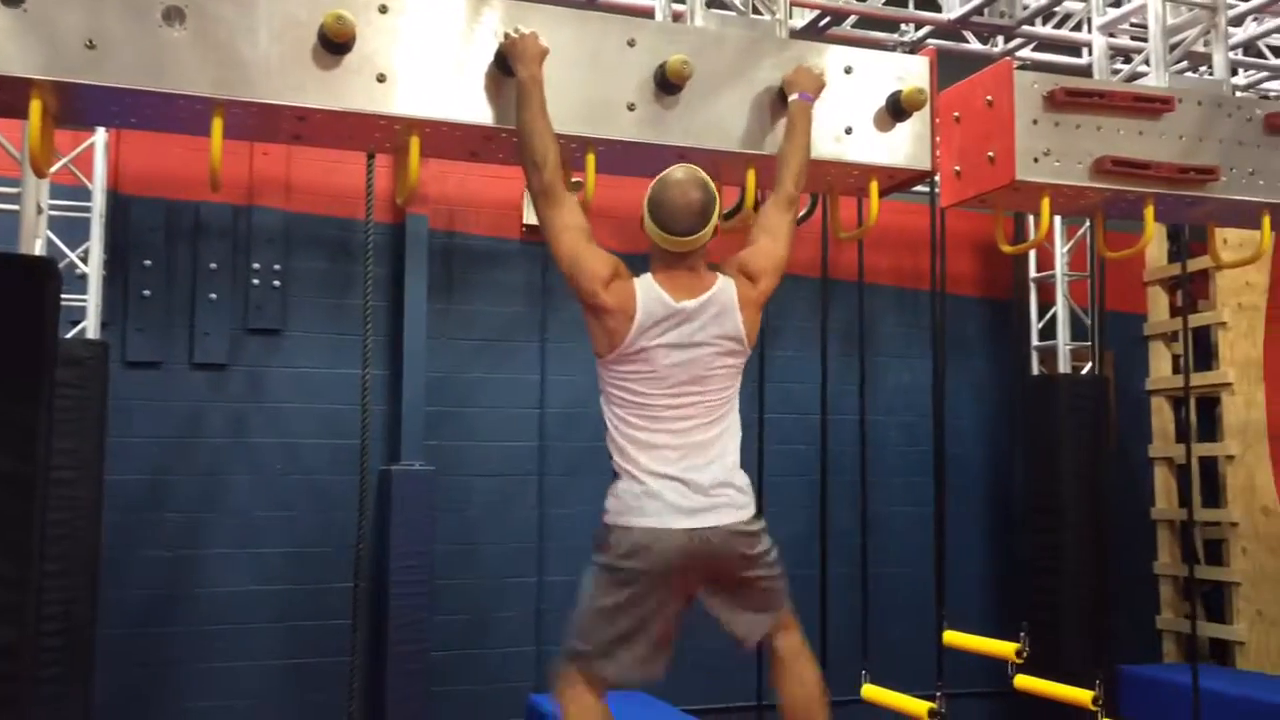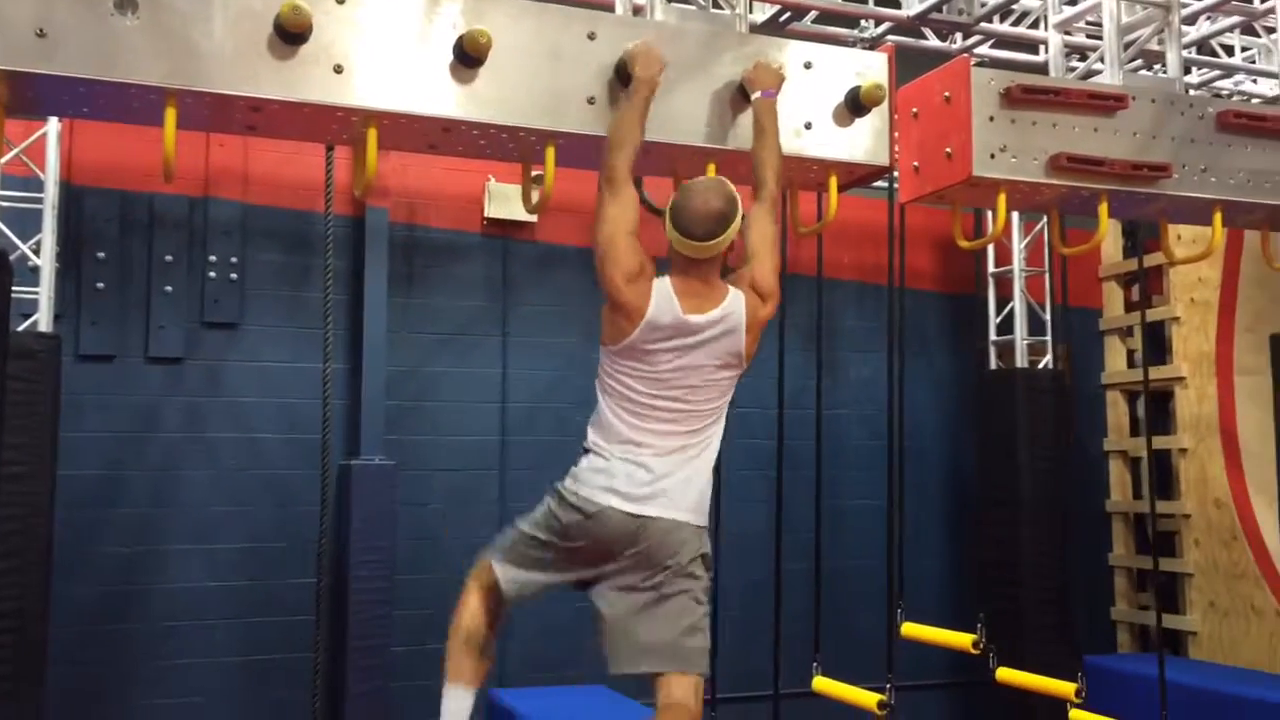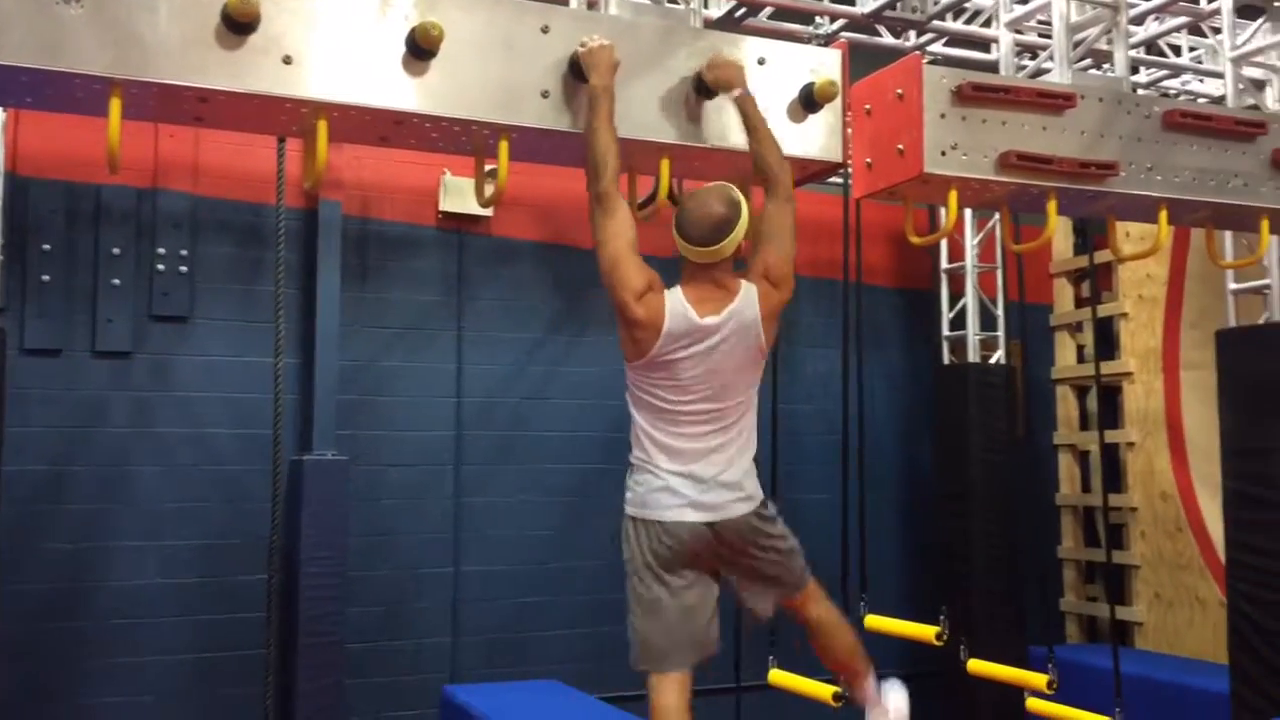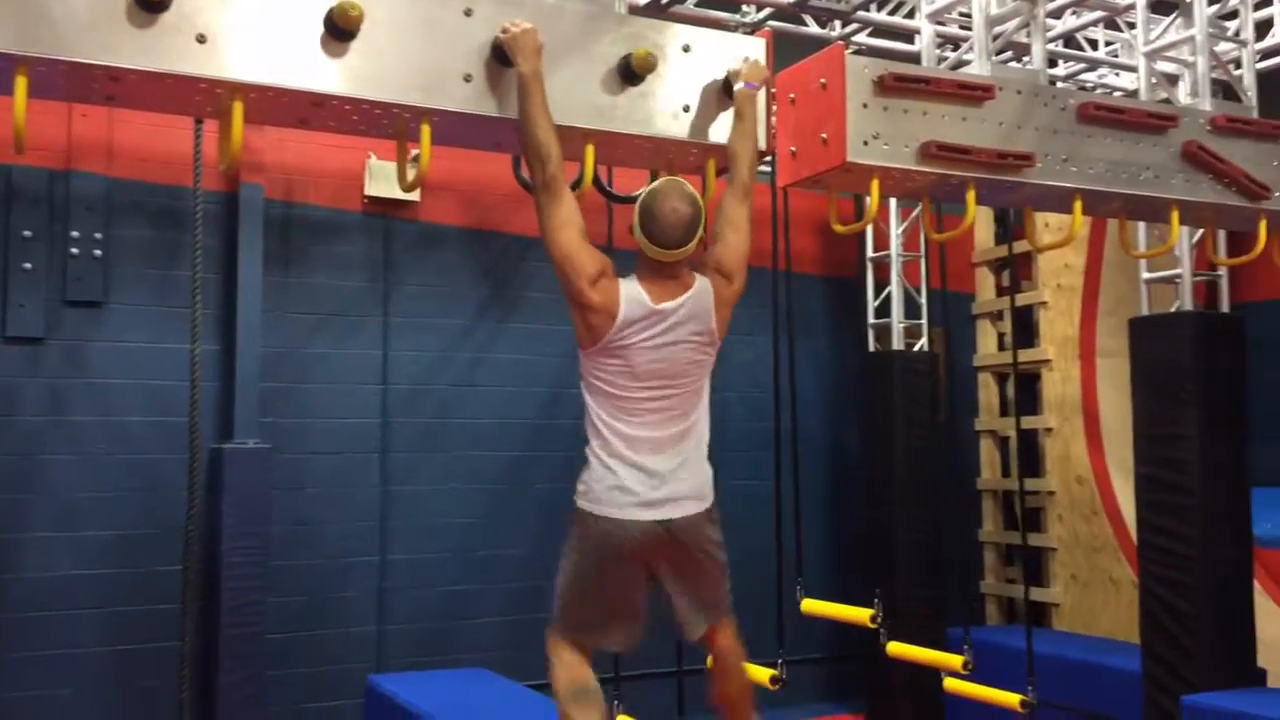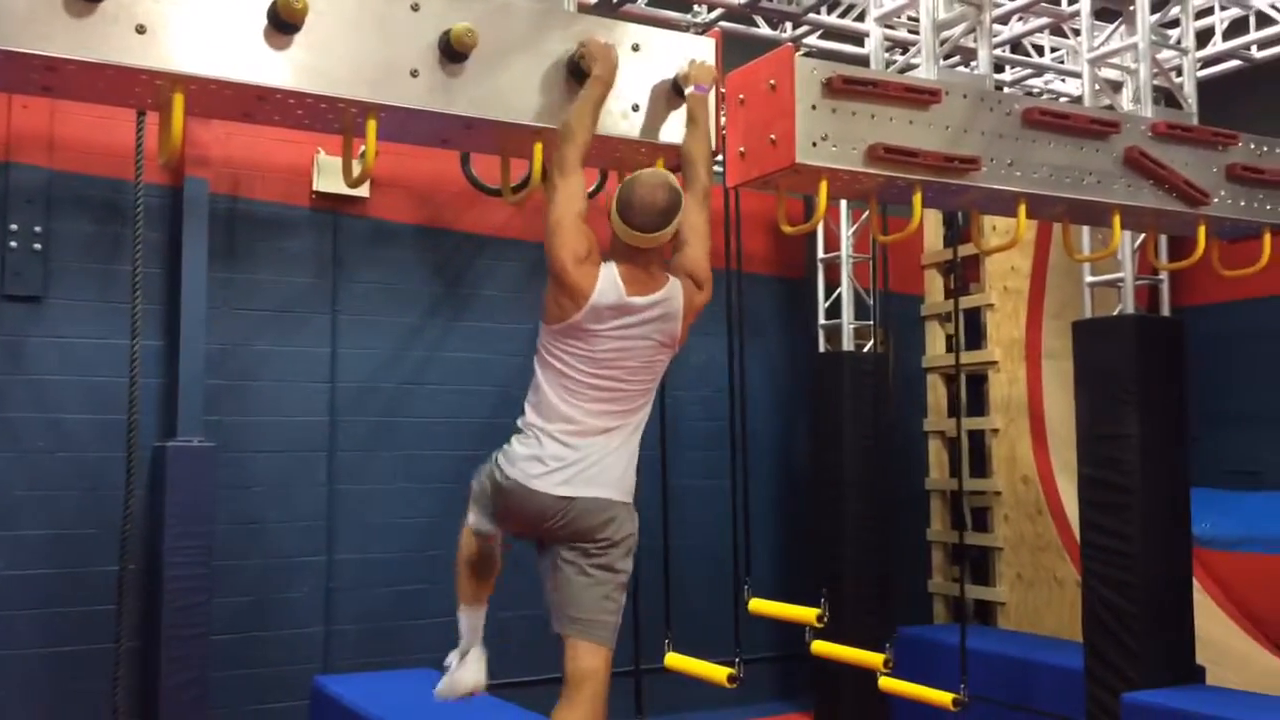
dt=0.5s
person 1, frame 1
left shoulder: (611, 299)
right shoulder: (744, 293)
left elbow: (549, 189)
right elbow: (786, 198)
left wrist: (528, 76)
right wrist: (802, 102)
left hip: (642, 532)
right hip: (730, 523)
right knee: (786, 638)
person 1, frame 2
left shoulder: (631, 297)
right shoulder: (752, 309)
left elbow: (615, 179)
right elbow: (768, 200)
left wrist: (643, 84)
right wrist: (764, 102)
left hip: (590, 506)
right hip: (675, 526)
left knee: (486, 583)
person 1, frame 3
left shoulder: (643, 309)
right shoulder: (765, 302)
left elbow: (604, 193)
right elbow: (779, 185)
left wrist: (599, 86)
right wrist: (739, 93)
left hip: (659, 521)
right hip: (738, 513)
right knee: (808, 598)
person 1, frame 4
left shoulder: (600, 299)
right shoulder: (718, 296)
left elbow: (548, 180)
right elbow: (741, 190)
left wrist: (528, 69)
right wrist: (746, 98)
left hip: (608, 514)
right hip: (689, 512)
left knee: (564, 642)
right knee: (720, 633)
person 1, frame 5
left shoulder: (576, 276)
right shoulder: (687, 297)
left elbow: (566, 165)
right elbow: (697, 189)
left wrist: (599, 77)
right wrist: (697, 97)
left hip: (526, 486)
right hip: (604, 506)
left knee: (481, 499)
left ankle: (471, 651)
